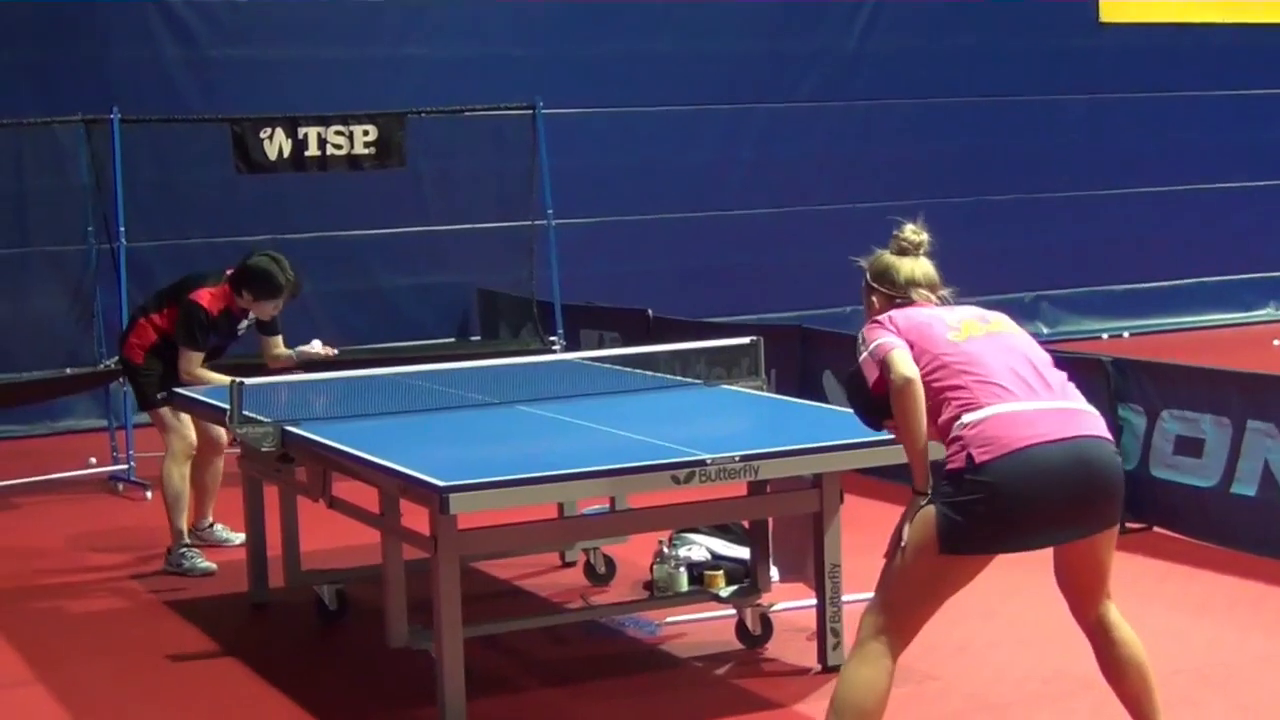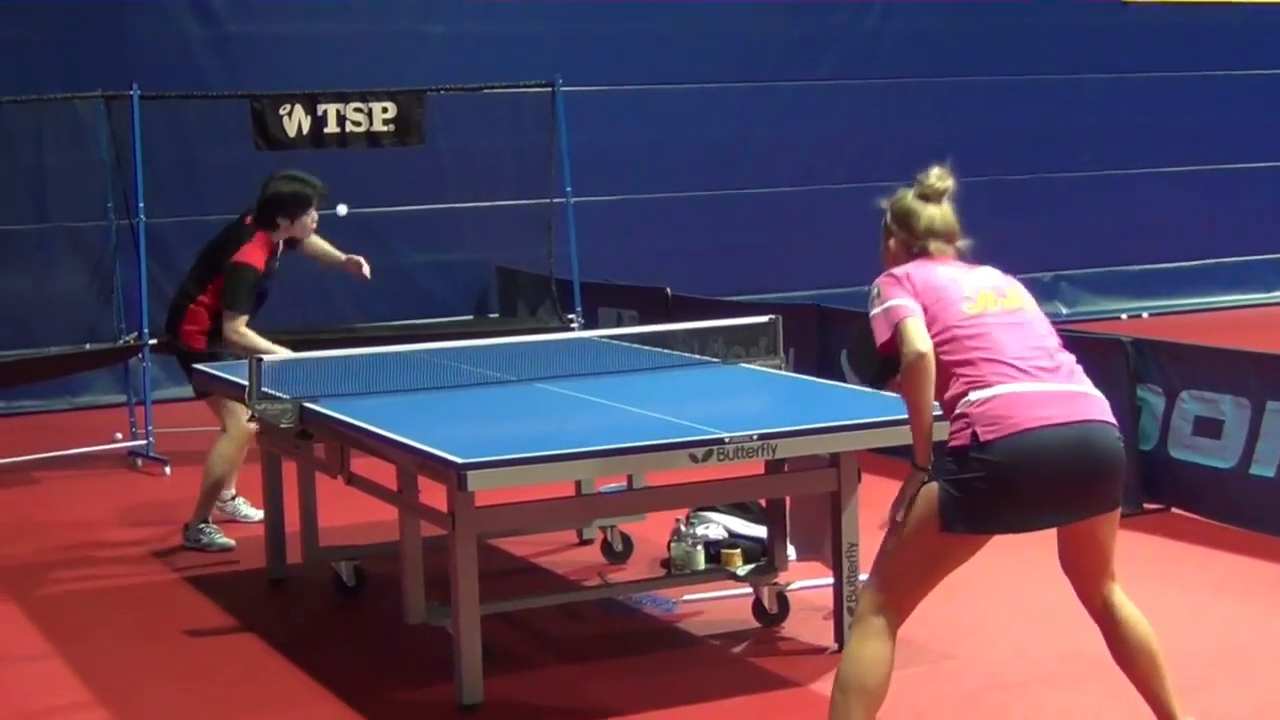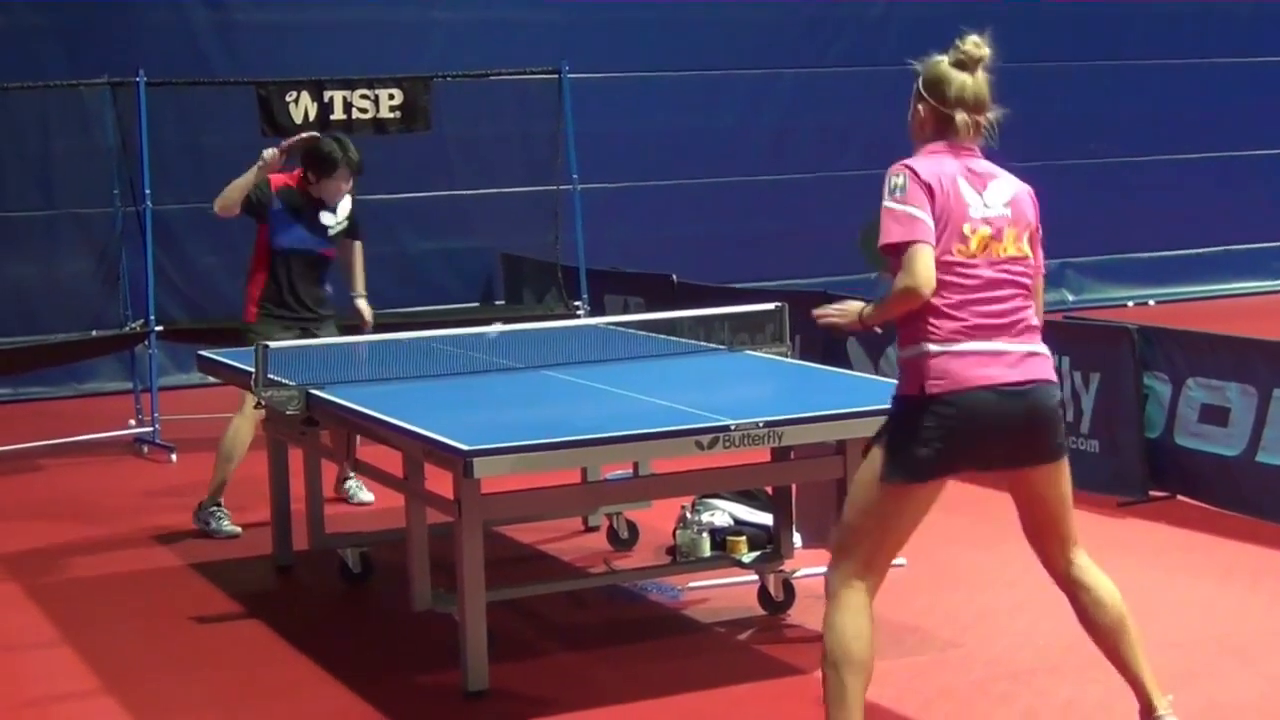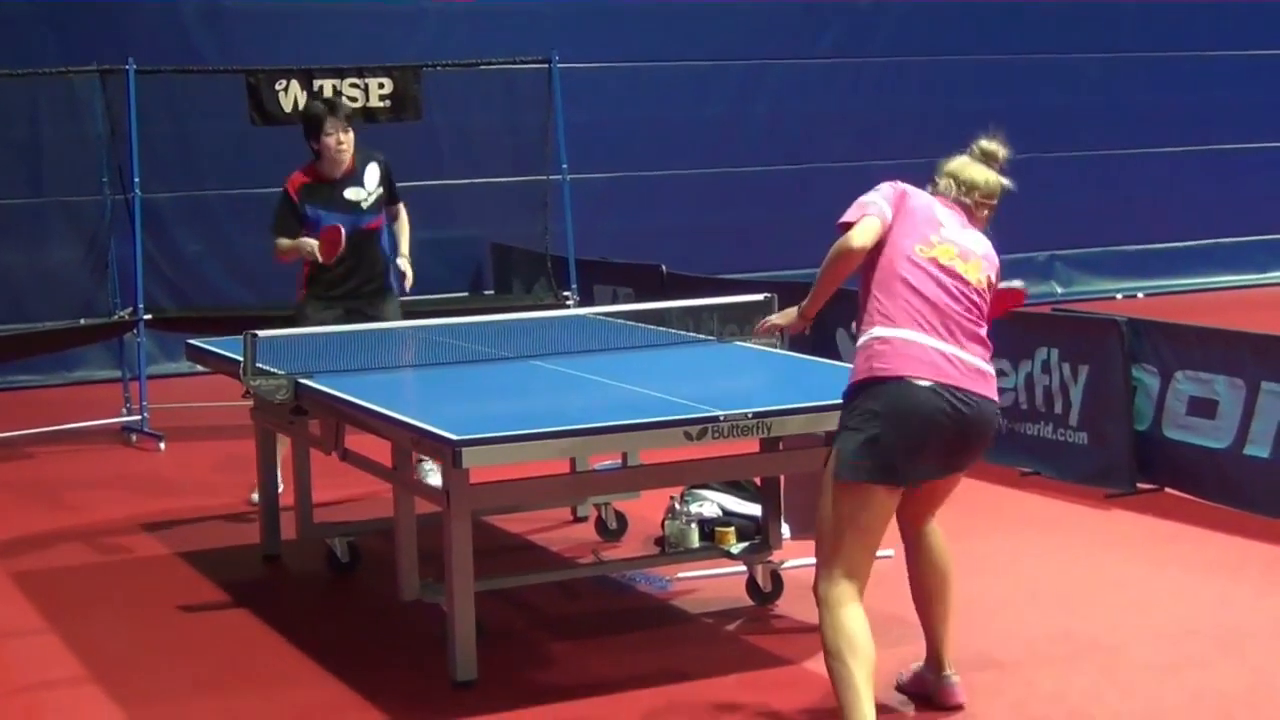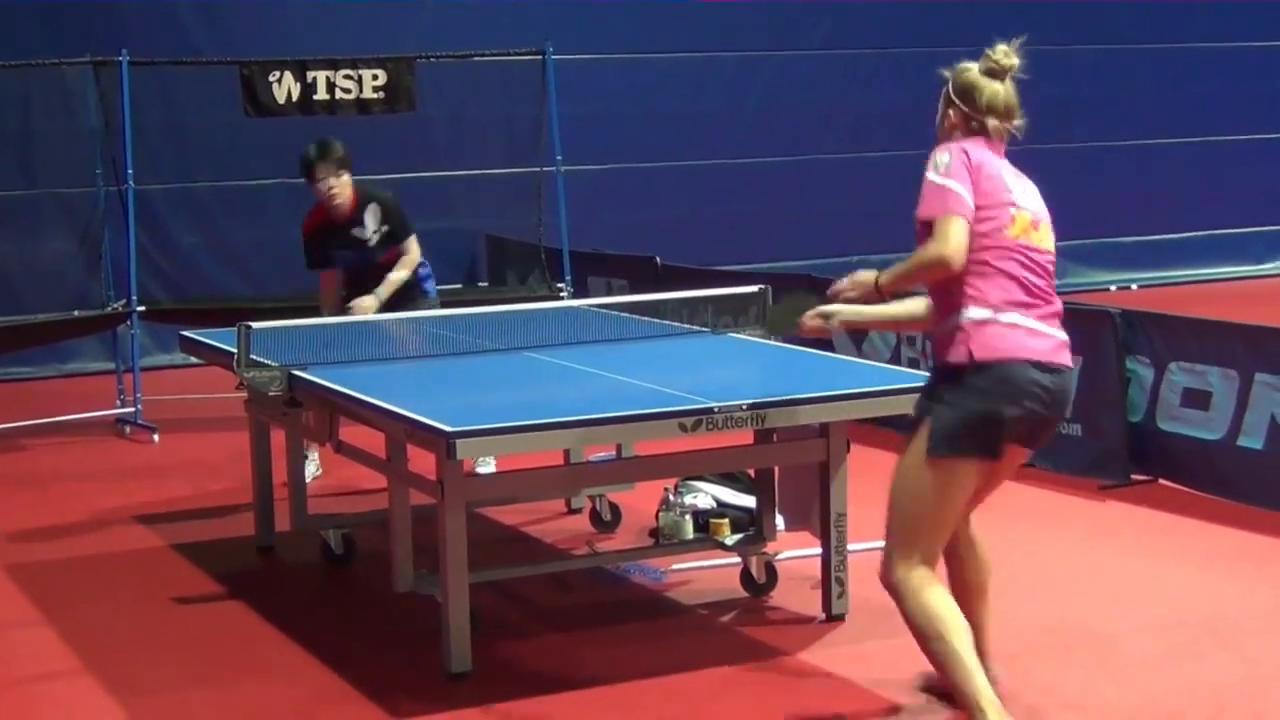
dt=0.5s
person 1, frame 1
left shoulder: (883, 326)
right shoulder: (990, 317)
left elbow: (905, 378)
left wrist: (921, 487)
left hip: (1003, 465)
right hip: (1095, 451)
left knee: (881, 631)
right knee: (1096, 610)
person 1, frame 2
left shoulder: (897, 281)
right shoulder: (1001, 279)
left elbow: (918, 352)
left wrist: (922, 462)
left hip: (1006, 443)
right hip: (1095, 431)
left knee: (878, 607)
right knee: (1101, 591)
person 1, frame 3
left shoulder: (916, 173)
right shoulder: (1020, 190)
left elbow: (918, 283)
left wrist: (866, 314)
left hip: (946, 394)
right hip: (1031, 391)
left knee: (852, 577)
right knee: (1066, 557)
person 1, frame 4
left shoulder: (897, 193)
right shoulder: (984, 251)
left elbow: (854, 243)
left wrist: (803, 313)
left hip: (895, 389)
right hip: (973, 401)
left knee: (838, 582)
right knee: (917, 515)
person 1, frame 5
left shoulder: (953, 160)
right shoulder: (1020, 186)
left elbow: (947, 256)
left wrist: (874, 282)
right wrist: (851, 318)
left hip: (988, 372)
right hip: (1048, 376)
left knee: (907, 568)
right knee: (942, 520)
person 2, frame 1
left shoulder: (260, 300)
right shoulder: (203, 304)
left elbow: (274, 354)
right elbow: (189, 373)
left wrist: (301, 354)
left hip: (187, 359)
right hip: (148, 355)
left knee: (216, 440)
right knee: (184, 442)
left ankle: (203, 526)
right ankle: (178, 549)
person 2, frame 2
left shoulder: (275, 230)
right shoulder: (247, 260)
left elbow: (307, 241)
right elbow: (233, 331)
left wrist: (345, 260)
right wrist: (279, 354)
left hip: (224, 327)
right hip: (198, 333)
left knee: (248, 411)
right knee: (239, 425)
left ankle: (225, 497)
right ankle: (198, 525)
person 2, frame 3
left shoulder: (345, 201)
right shoulder: (279, 190)
left elbow: (353, 245)
right elbow: (222, 209)
left wrist: (359, 294)
right wrist: (263, 166)
left hip: (317, 314)
right hip: (269, 315)
right knee: (254, 406)
left ankle: (346, 475)
right ankle: (212, 504)
person 2, frame 4
left shoulder: (375, 167)
right shoulder: (298, 188)
left elbow: (398, 213)
right elbow: (281, 247)
left wrist: (402, 256)
right wrist: (300, 246)
left hip: (376, 290)
right hip: (322, 297)
left ankle: (424, 459)
right ankle: (272, 474)
person 2, frame 5
left shoulder: (379, 204)
right shoulder: (315, 227)
left elbow: (412, 255)
right elbow: (330, 280)
left wrist: (374, 299)
left hip: (410, 294)
right hip: (364, 298)
right ankle: (311, 456)
